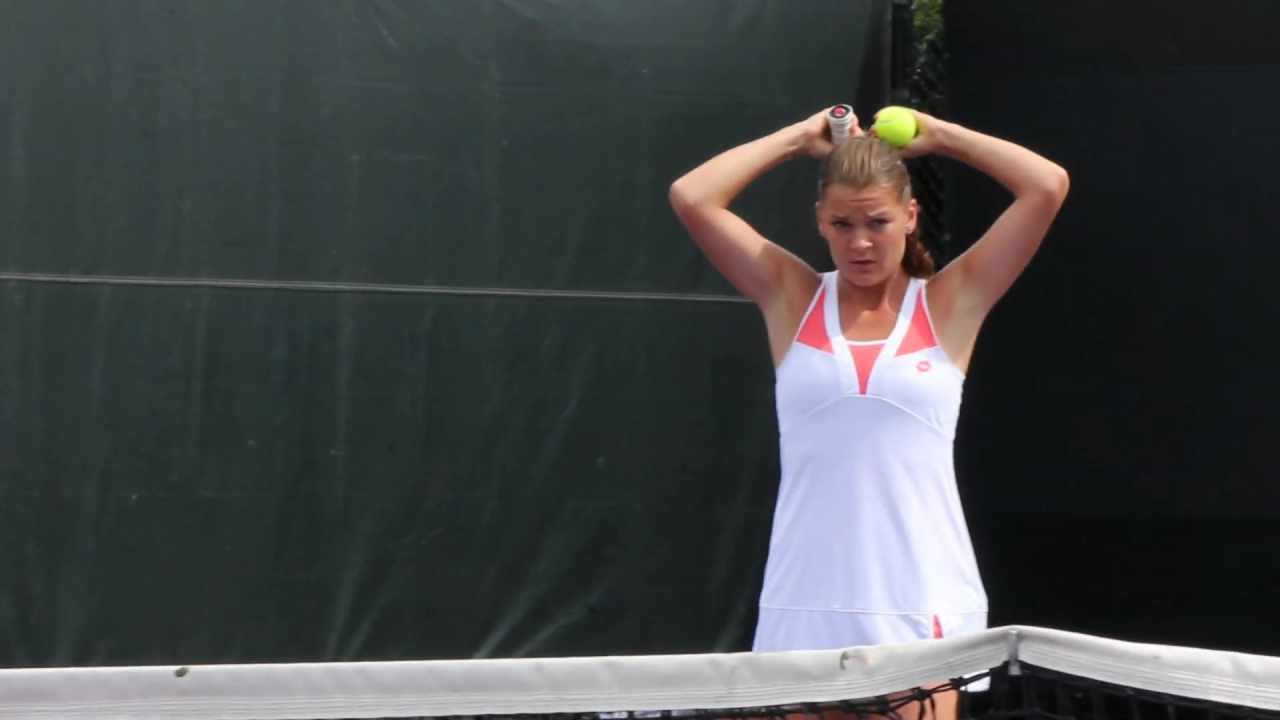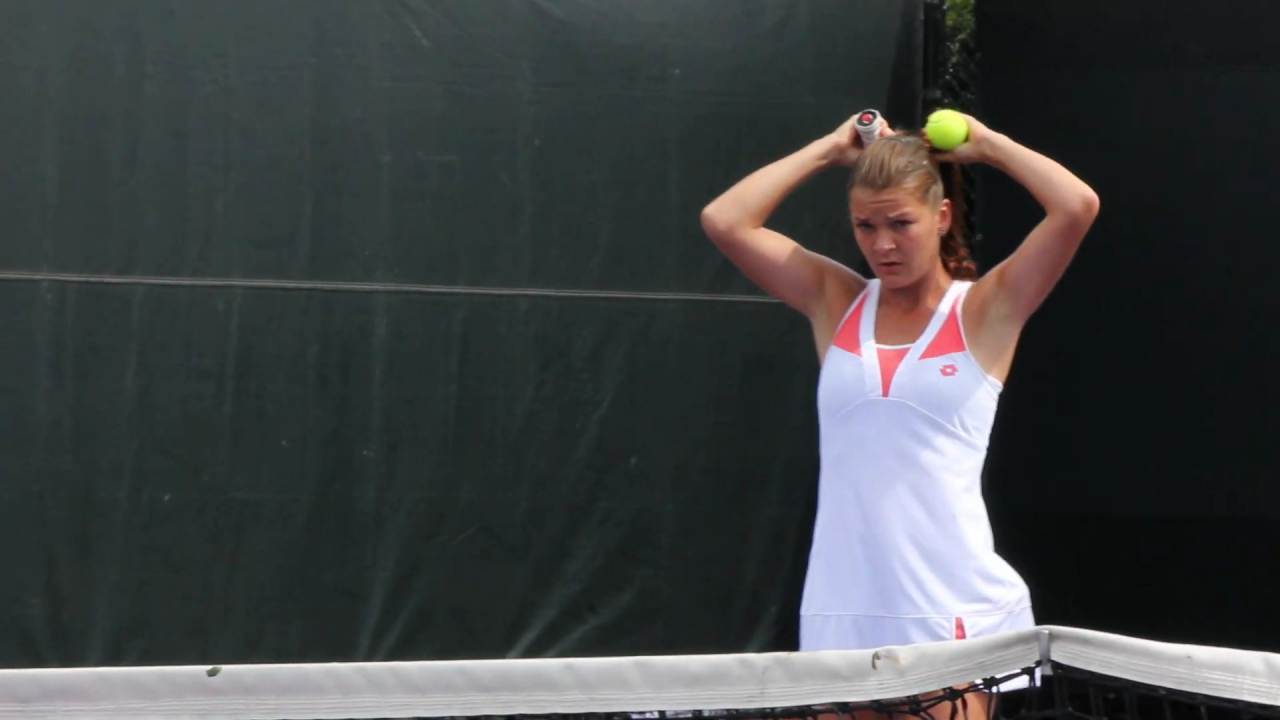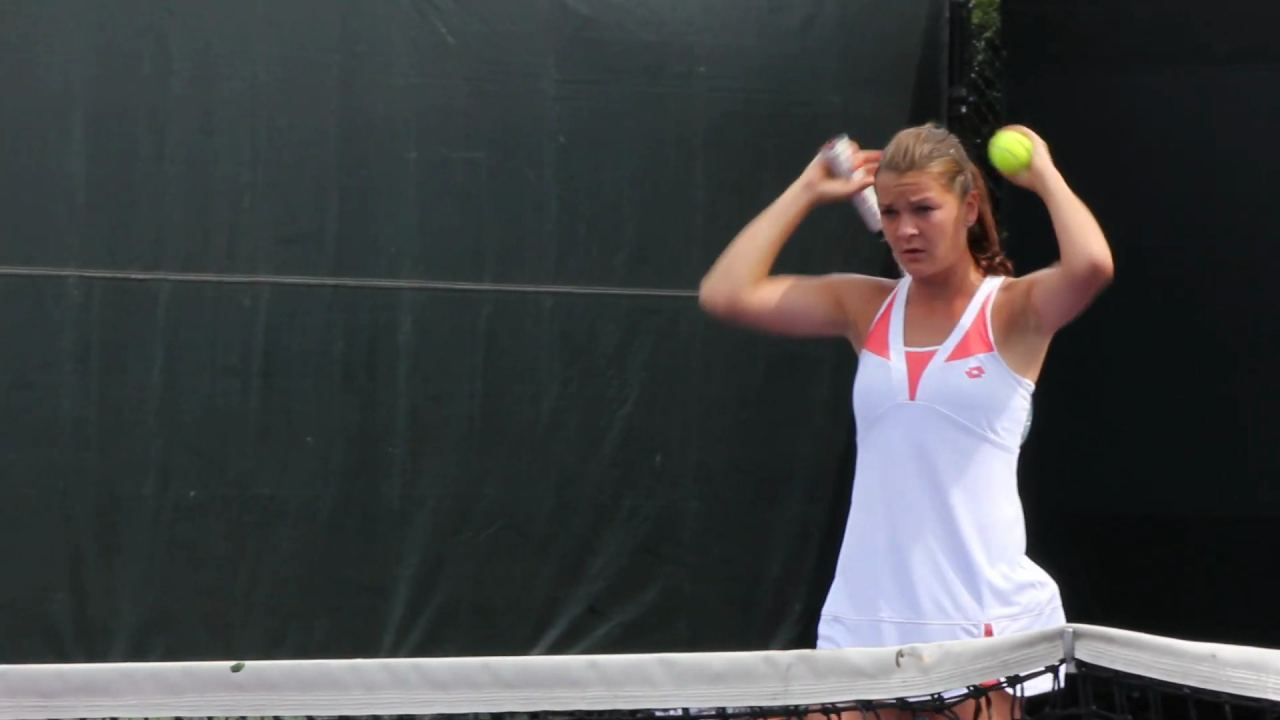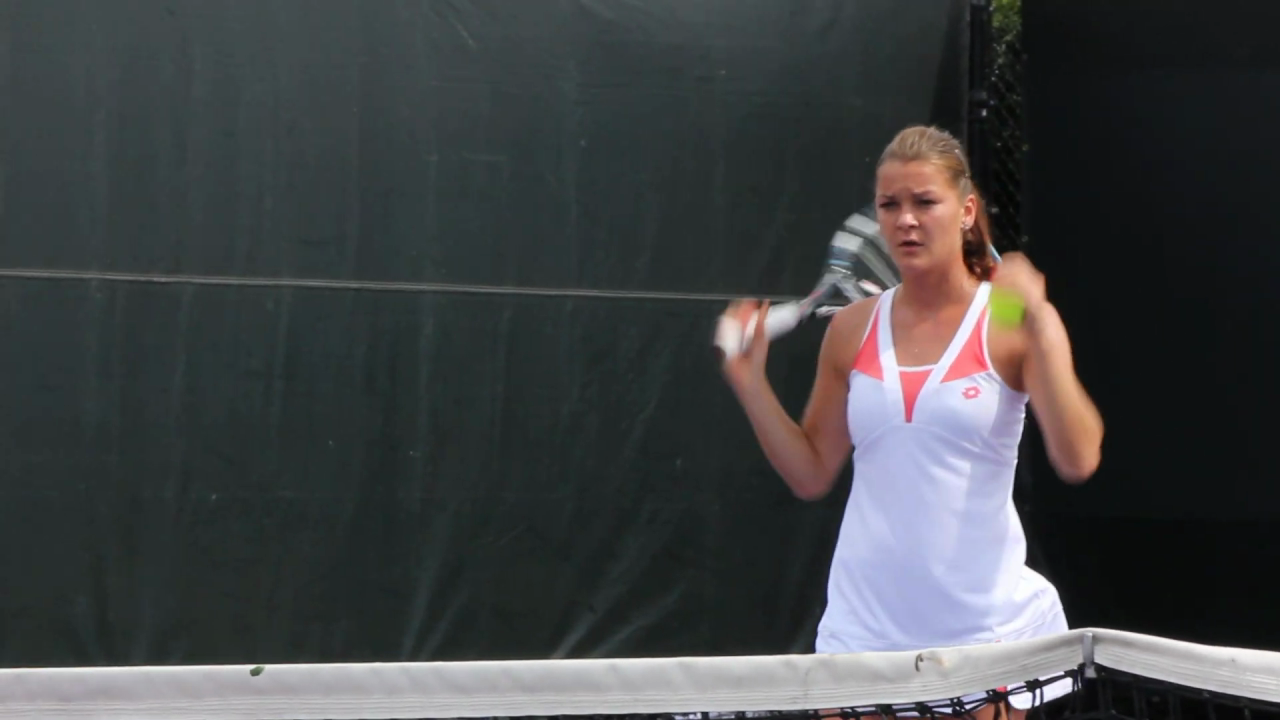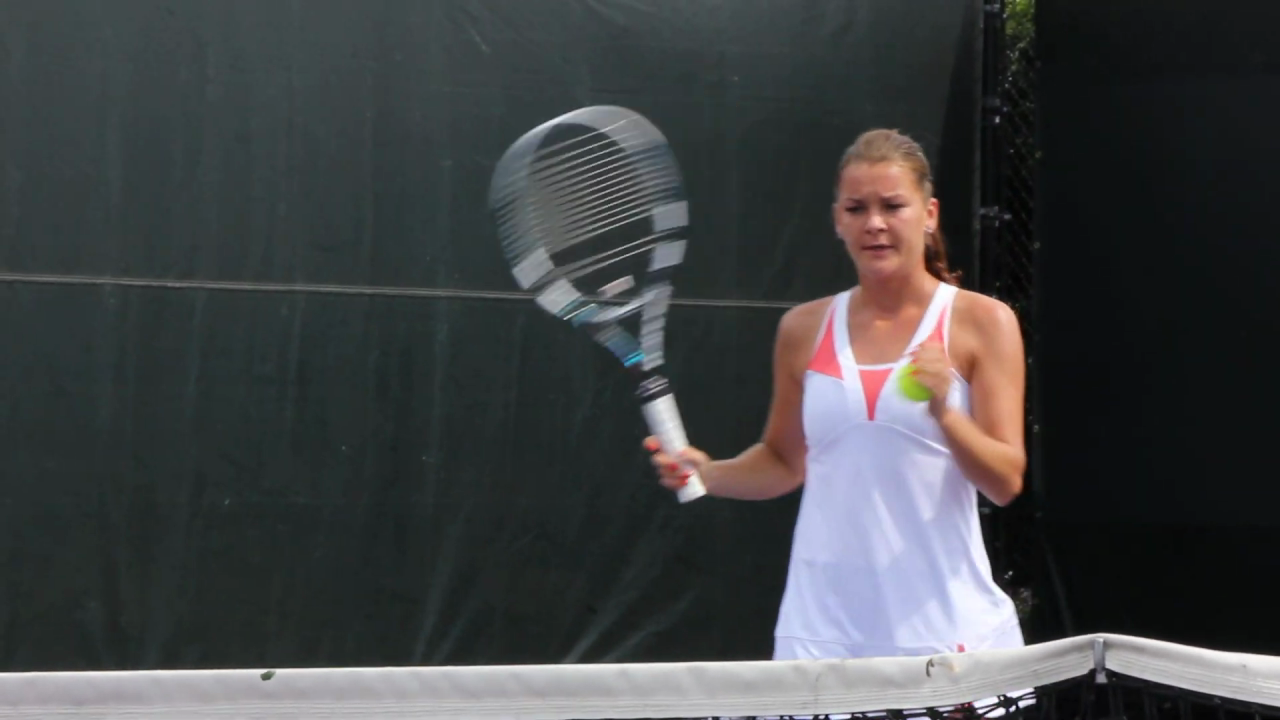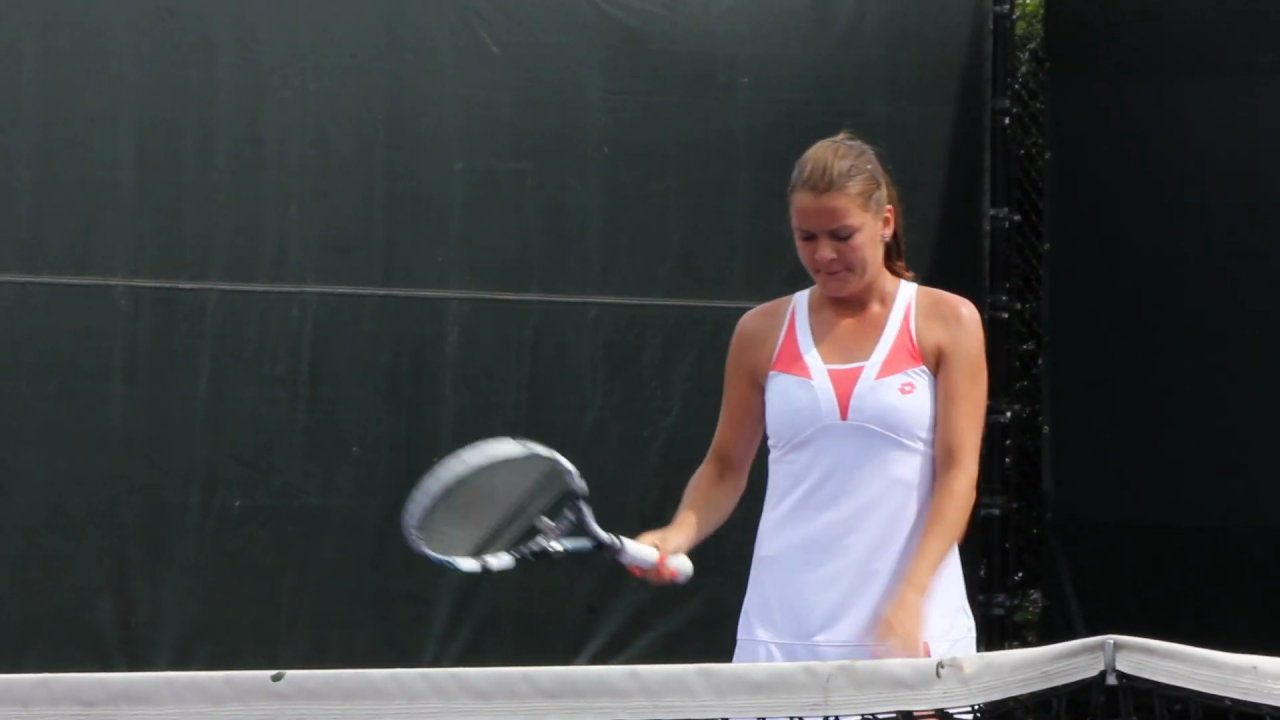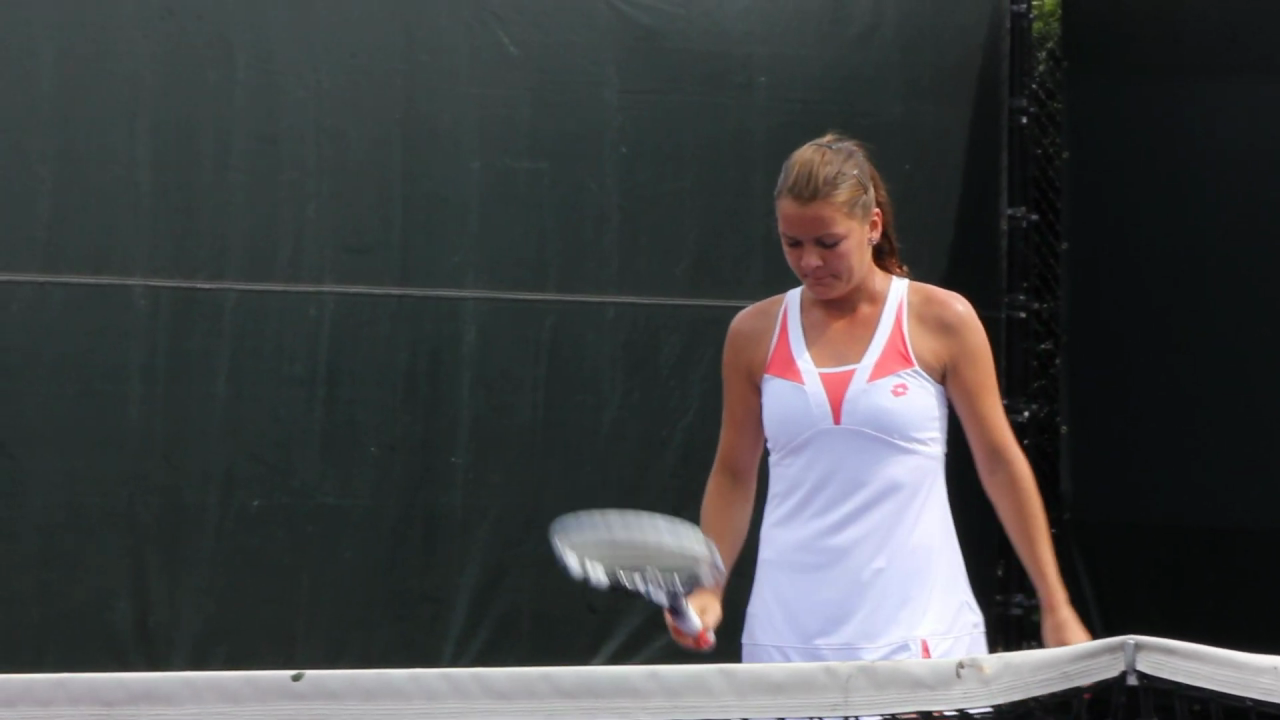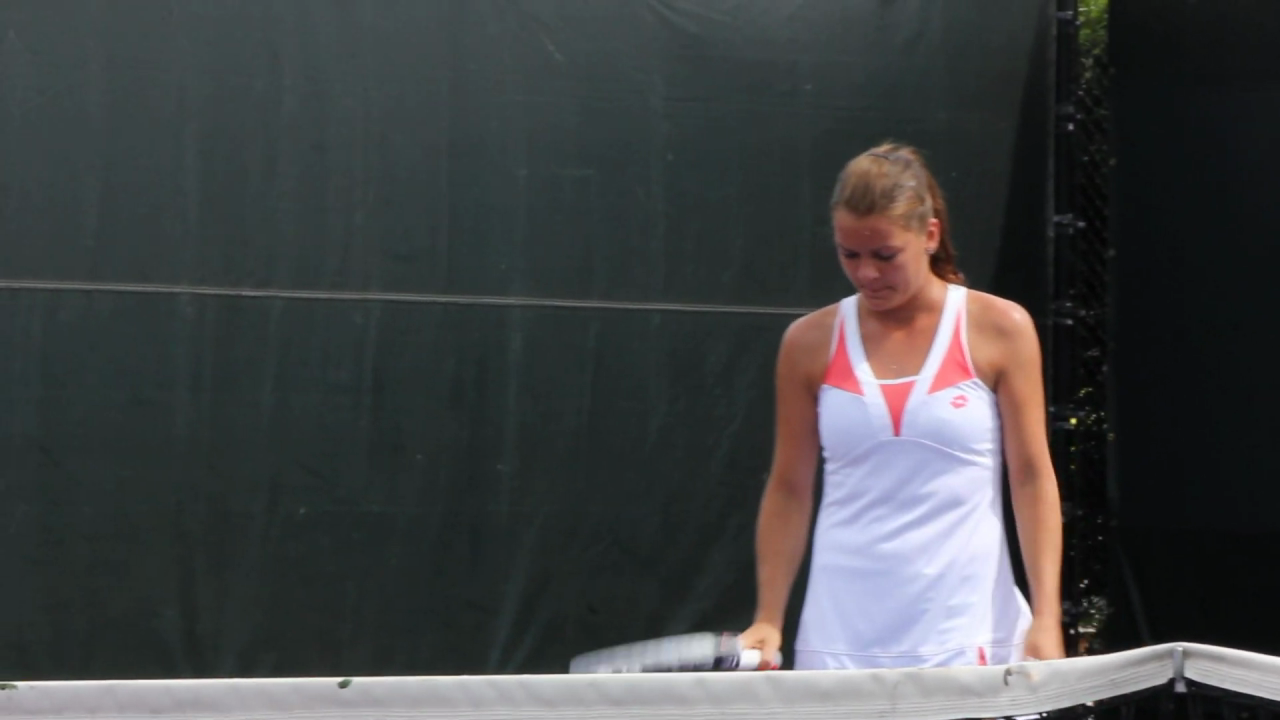
dt=0.3s
person 1, frame 1
left shoulder: (950, 304)
right shoulder: (792, 299)
left elbow: (1049, 185)
right elbow: (691, 198)
left wrist: (937, 135)
right wrist: (801, 136)
left hip: (921, 609)
right hip: (807, 605)
person 1, frame 2
left shoulder: (987, 311)
right shoulder: (836, 301)
left elbow: (1077, 206)
right elbow: (723, 221)
left wrist: (987, 143)
right wrist: (832, 148)
left hip: (952, 612)
right hip: (843, 609)
person 1, frame 3
left shoulder: (1016, 305)
right shoulder: (865, 304)
left elbow: (1091, 263)
right elbow: (723, 296)
left wrist: (1044, 177)
right wrist: (806, 188)
left hip: (978, 614)
right hip: (863, 613)
person 1, frame 4
left shoulder: (1017, 326)
right shoulder: (852, 327)
left elbow: (1079, 460)
right elbow: (812, 476)
left wrist: (1040, 331)
right wrist: (750, 381)
left hip: (982, 627)
right hip: (863, 625)
person 1, frame 5
left shoulder: (983, 324)
right shoulder: (804, 329)
left elbow: (1007, 479)
left wrist: (944, 412)
right wrist: (703, 471)
left hip: (944, 627)
right hip: (821, 627)
person 1, frame 6
left shoulder: (947, 320)
right shoulder: (763, 329)
left elbow: (959, 473)
right elbow: (727, 466)
left wrist: (908, 599)
right wrist: (677, 534)
left hip: (909, 630)
right hip: (783, 628)
person 1, frame 7
left shoulder: (943, 320)
right shoulder: (755, 332)
left elbow: (1001, 464)
right elbow: (733, 475)
left wrist: (1055, 607)
right wrist: (708, 588)
left hip: (917, 628)
right hip: (788, 633)
person 1, frame 8
left shoulder: (997, 328)
right shoulder: (810, 342)
left elbow: (1033, 478)
right elbow: (789, 489)
left wrist: (1046, 615)
right wrist: (768, 619)
left hip: (970, 635)
right hip: (843, 638)
